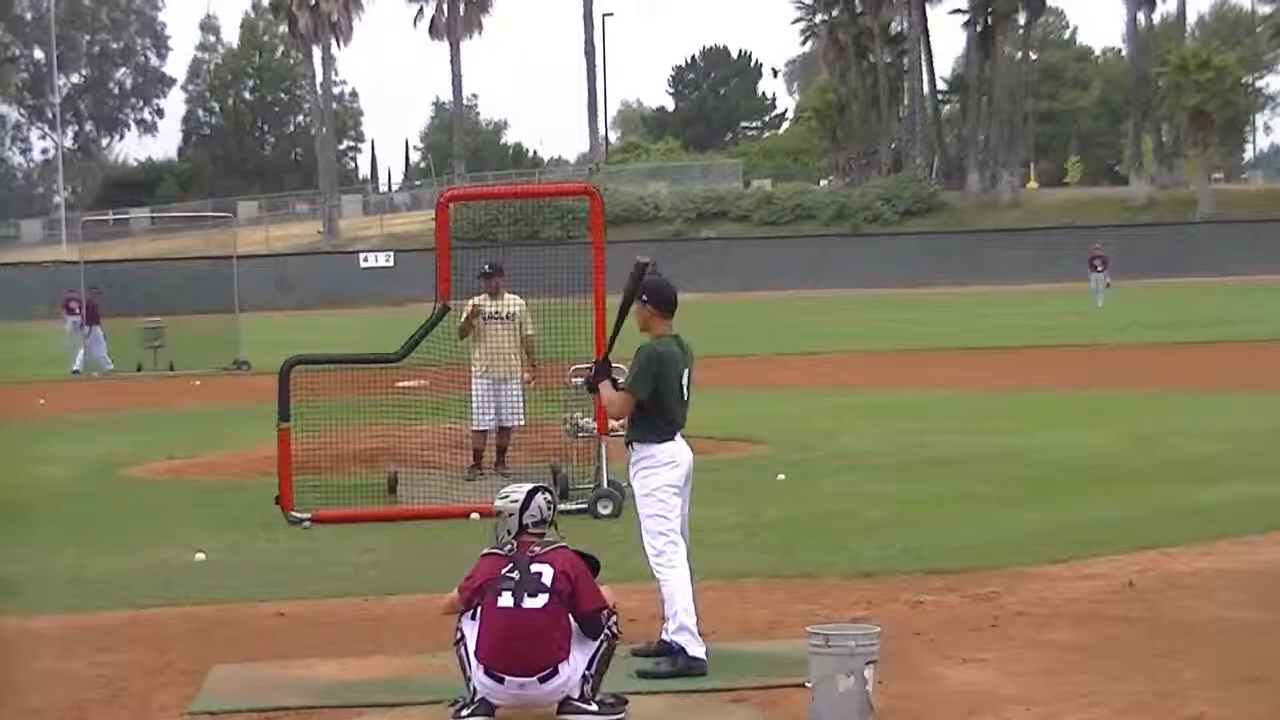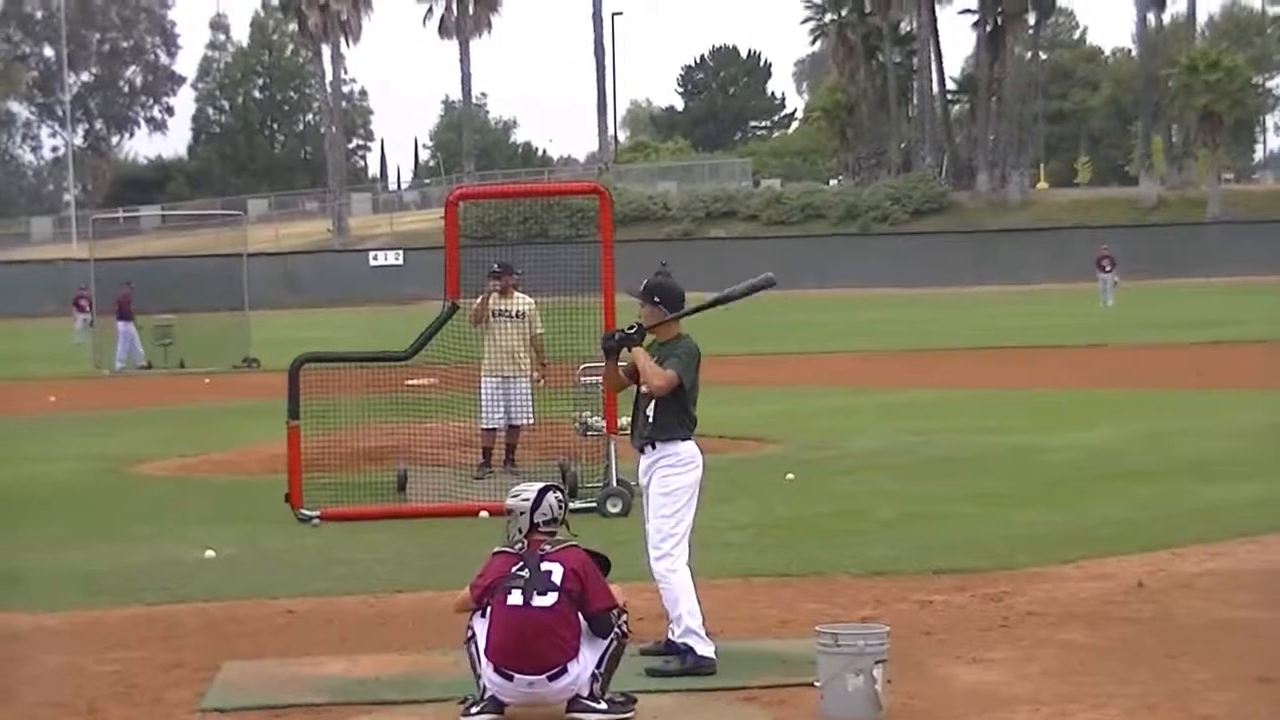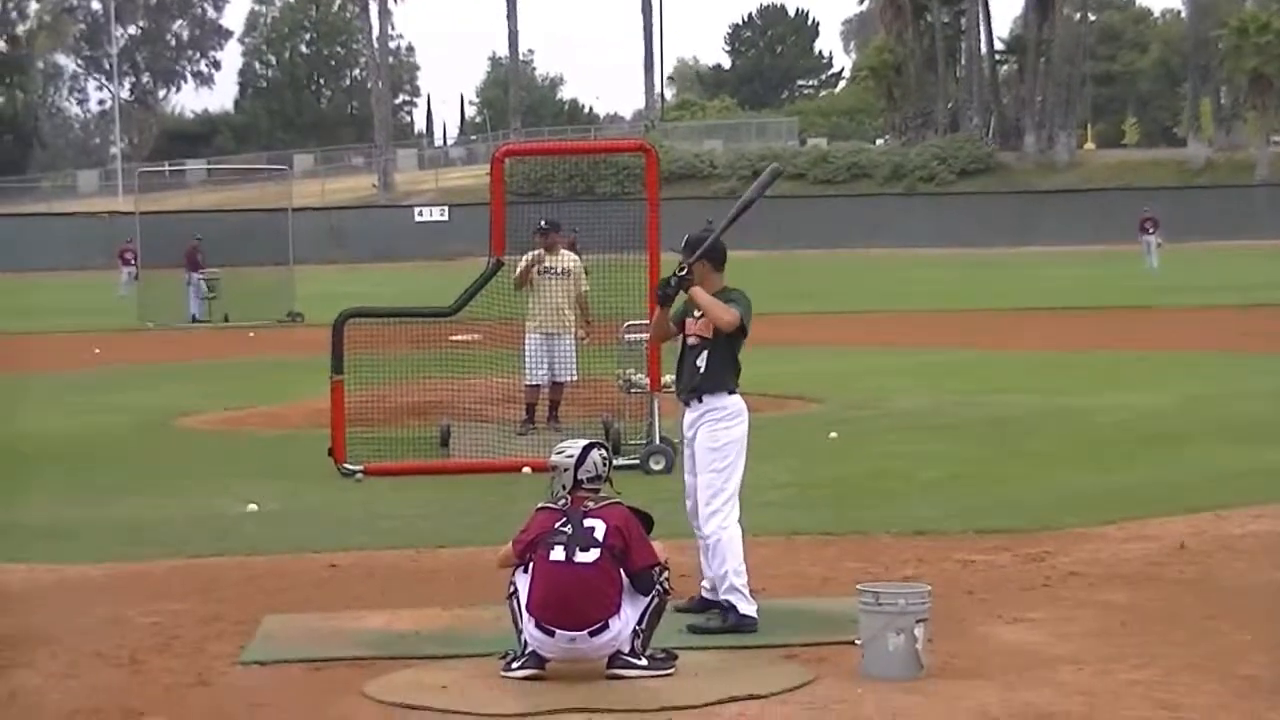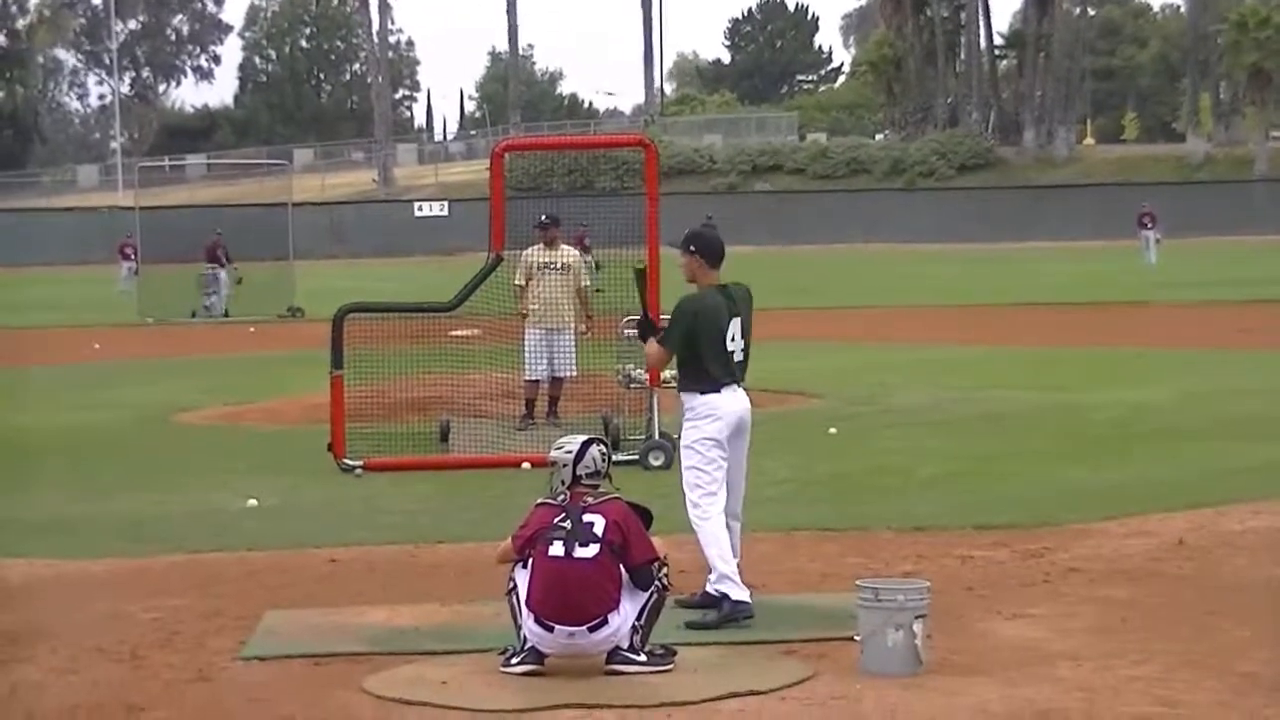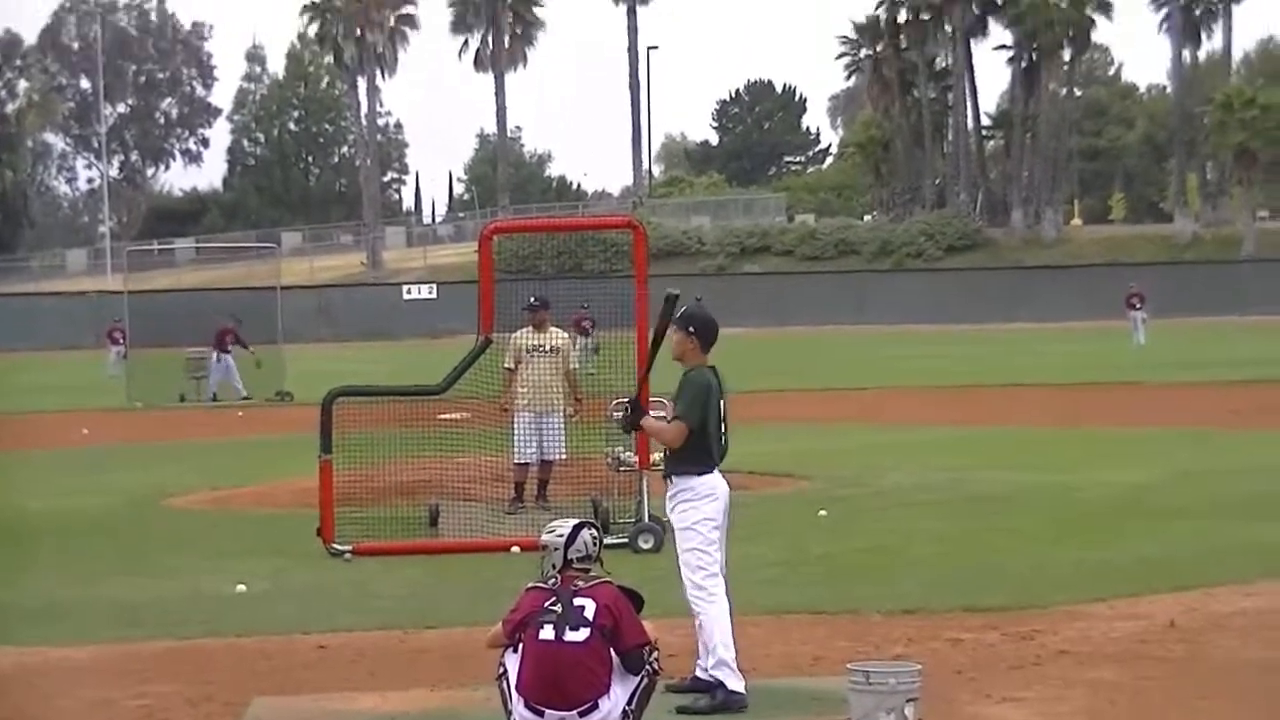
dt=0.5s
person 1, frame 1
left shoulder: (651, 352)
right shoulder: (680, 348)
left elbow: (619, 409)
left wrist: (603, 380)
right wrist: (611, 382)
left hip: (655, 460)
right hip: (674, 451)
left knee: (665, 555)
right knee: (673, 551)
left ankle: (689, 651)
right ankle: (676, 635)
person 1, frame 2
left shoulder: (685, 349)
right shoulder: (653, 349)
left elbow: (661, 383)
right elbow: (614, 385)
left wrist: (635, 348)
right wrist: (612, 355)
left hip: (674, 459)
right hip: (653, 458)
left knee: (666, 557)
right knee: (665, 554)
left ankle: (698, 650)
right ankle: (680, 635)
person 1, frame 3
left shoulder: (735, 299)
right shoulder: (694, 304)
left elbow: (728, 321)
right elbow: (658, 335)
left wrist: (690, 288)
right wrist: (663, 303)
left hip: (720, 413)
right hip: (695, 412)
left knee: (718, 513)
right knee: (699, 509)
left ankle: (740, 608)
right ankle: (715, 590)
person 1, frame 4
left shoulder: (691, 305)
right shoulder: (741, 294)
left elbow: (656, 362)
left wrist: (650, 337)
left hip: (707, 408)
right hip: (737, 400)
left knee: (704, 506)
right knee: (728, 505)
left ankle: (733, 595)
right ankle: (721, 585)
person 1, frame 5
left shoulder: (694, 381)
right shoulder: (708, 378)
left elbow: (674, 437)
left wrist: (640, 419)
right wrist: (650, 422)
left hip: (695, 491)
right hip: (706, 485)
left knee: (705, 587)
right knee: (708, 585)
left ankle: (728, 684)
right ankle: (709, 671)
person 2, frame 1
left shoulder: (490, 562)
right shoulder: (566, 559)
left elbow: (448, 607)
right elbow: (596, 627)
right wrist: (604, 599)
left hip: (494, 688)
right hip: (551, 687)
left knee: (468, 616)
right knee: (606, 617)
right ankle: (579, 698)
person 2, frame 2
left shoulder: (500, 559)
right shoulder: (576, 558)
left elbow: (459, 605)
right elbow: (604, 626)
right wrist: (614, 600)
left hip: (503, 685)
right hip: (561, 685)
left knee: (479, 614)
right knee: (615, 615)
left ankle: (488, 699)
right ankle: (588, 697)
person 2, frame 3
left shoulder: (543, 515)
right shoulder: (619, 515)
left elbow: (502, 560)
right elbow: (647, 584)
right wrist: (654, 556)
left hip: (544, 640)
right hip: (602, 640)
left knee: (521, 570)
right knee: (658, 572)
left ankle: (529, 655)
right ankle: (628, 653)
person 2, frame 4
left shoulder: (542, 511)
right shoulder: (618, 510)
left elbow: (502, 555)
right elbow: (645, 579)
left hip: (544, 635)
right hip: (602, 635)
left knee: (521, 566)
right knee: (657, 568)
left ankle: (529, 650)
right ankle: (627, 650)
person 2, frame 5
left shoulder: (534, 595)
right shoulder: (609, 594)
left elbow: (492, 640)
right elbow: (635, 664)
left knee: (511, 650)
right knee: (647, 651)
person 3, frame 1
left shoulder: (517, 303)
right shoulder: (474, 304)
left elbow: (527, 336)
right elbow: (461, 335)
left wrist: (531, 365)
right wrist: (470, 317)
left hip: (510, 372)
right hip: (482, 372)
left knee: (507, 420)
right knee: (480, 420)
left ankle: (501, 461)
right ankle: (477, 463)
person 3, frame 2
left shoulder: (527, 302)
right shoulder: (485, 301)
left elbow: (536, 335)
right elbow: (474, 321)
left wrist: (541, 364)
right wrist: (487, 295)
left hip: (520, 370)
right hip: (492, 370)
left knee: (516, 418)
right knee: (489, 419)
left ankle: (510, 459)
right ankle: (486, 462)
person 3, frame 3
left shoulder: (573, 260)
right shoulder: (530, 259)
left elbow: (581, 293)
right elbow: (518, 285)
left wrist: (585, 321)
right wrist: (530, 266)
left hip: (564, 327)
right hip: (537, 327)
left knee: (560, 375)
right knee: (533, 375)
left ankle: (553, 415)
right ankle: (529, 418)
person 3, frame 4
left shoulder: (573, 255)
right shoulder: (529, 254)
left elbow: (581, 288)
right elbow: (521, 284)
left wrist: (587, 315)
right wrist: (521, 304)
left hip: (564, 322)
right hip: (536, 322)
left knee: (560, 370)
right knee: (533, 370)
left ankle: (552, 411)
right ankle: (528, 413)
person 3, frame 5
left shoulder: (562, 337)
right shoulder: (518, 337)
left elbow: (569, 370)
right elbow: (510, 369)
left wrist: (576, 398)
right wrist: (506, 395)
left hip: (553, 405)
right hip: (525, 405)
left knee: (549, 453)
right knee: (522, 453)
left ankle: (542, 494)
right ankle: (518, 497)
